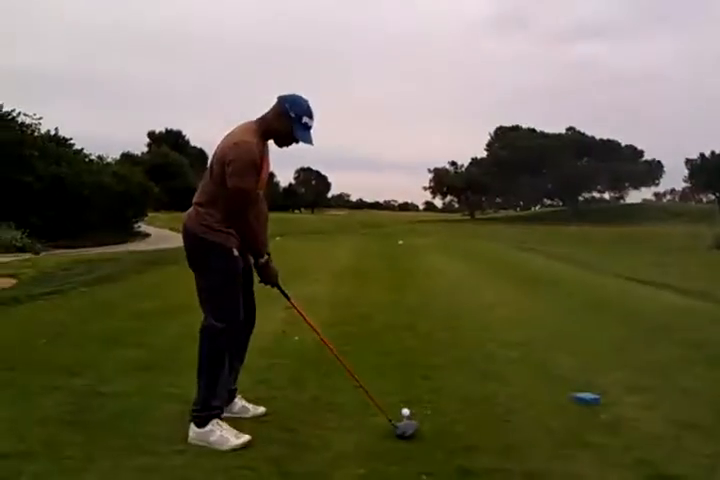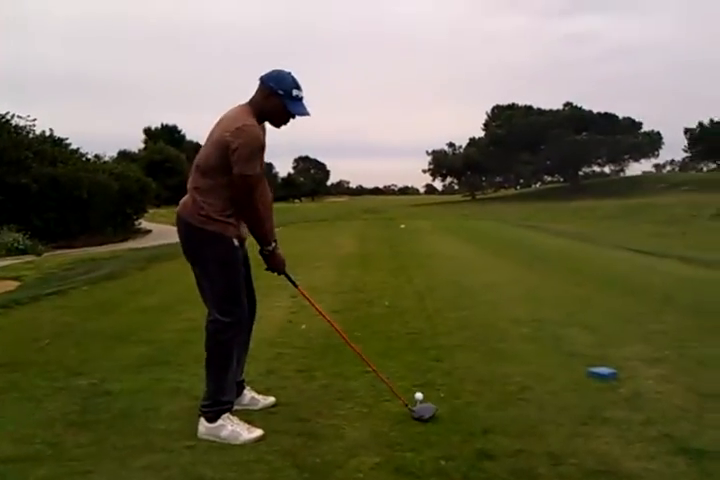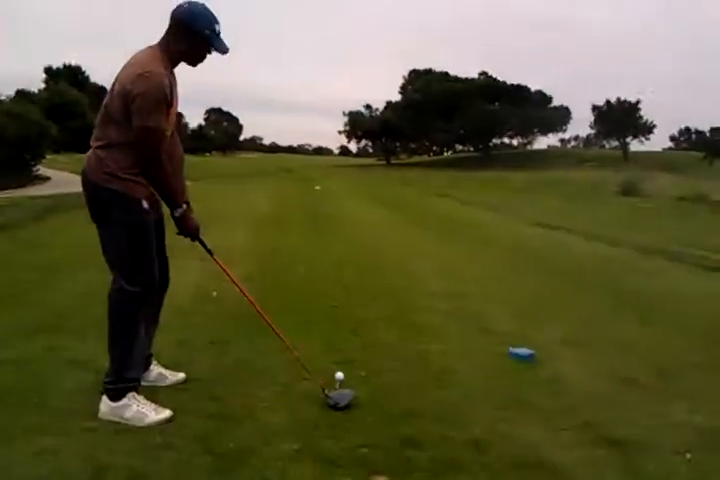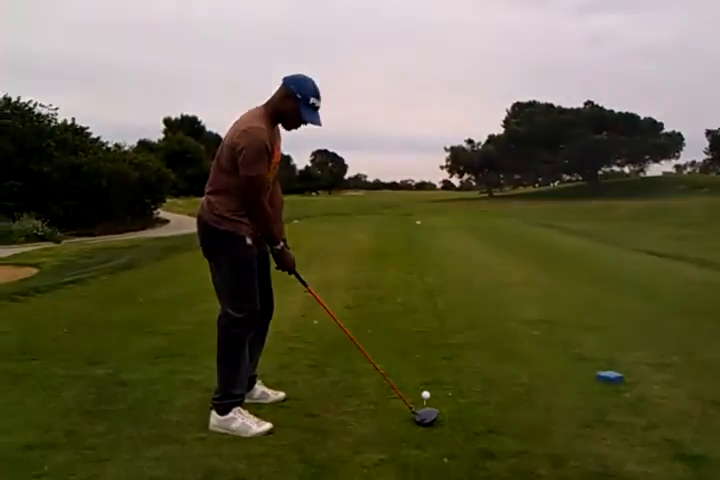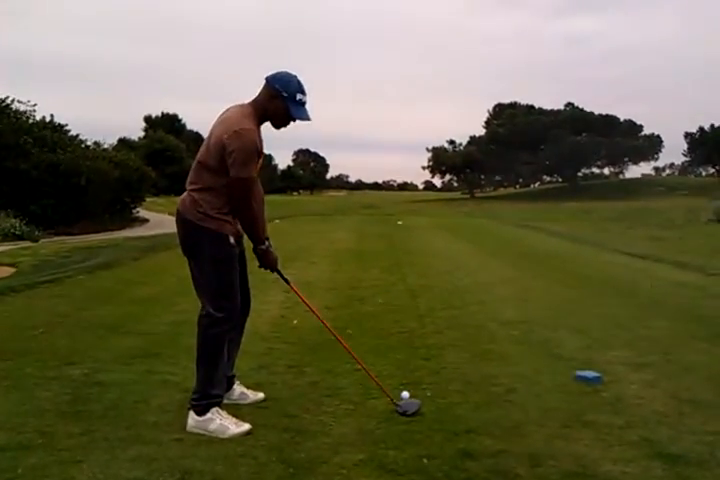
dt=1s
person 1, frame 1
left shoulder: (255, 141)
right shoulder: (245, 147)
left elbow: (252, 204)
right elbow: (240, 212)
left wrist: (260, 255)
right wrist: (262, 259)
left hip: (227, 238)
right hip: (211, 238)
left knee: (242, 320)
right knee: (223, 323)
left ankle: (224, 397)
right ankle: (204, 421)
person 1, frame 2
left shoulder: (243, 120)
right shoulder: (248, 132)
left elbow: (254, 190)
right elbow: (246, 200)
left wrist: (269, 241)
right wrist: (269, 248)
left hip: (219, 225)
right hip: (207, 228)
left knee: (243, 309)
right knee: (227, 316)
left ankle: (232, 389)
right ankle: (213, 415)
person 1, frame 3
left shoulder: (157, 68)
right shoulder: (151, 79)
left elbow: (167, 143)
right elbow: (153, 158)
left wrist: (182, 201)
right wrist: (180, 210)
left hip: (134, 186)
right hip: (116, 188)
left knee: (155, 279)
right knee: (134, 285)
left ankle: (140, 362)
right ankle: (117, 394)
person 1, frame 4
left shoulder: (269, 128)
right shoulder: (254, 135)
left elbow: (272, 189)
right elbow: (255, 202)
left wrist: (280, 240)
right wrist: (278, 247)
left hip: (246, 228)
right hip: (225, 228)
left knee: (260, 308)
right knee: (239, 313)
left ankle: (245, 383)
right ankle: (225, 408)
person 1, frame 5
left shoulder: (242, 116)
right shoulder: (245, 134)
left elbow: (252, 190)
right elbow: (243, 201)
left wrist: (262, 239)
right wrist: (262, 246)
left hip: (219, 222)
right hip: (206, 225)
left knee: (238, 306)
right knee: (220, 312)
left ankle: (224, 383)
right ankle: (203, 409)
